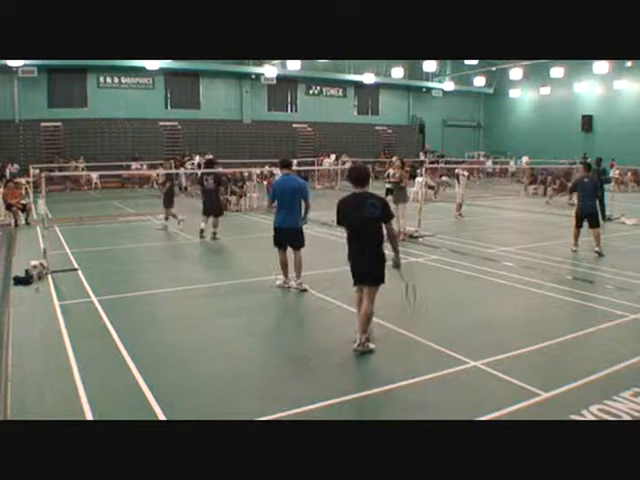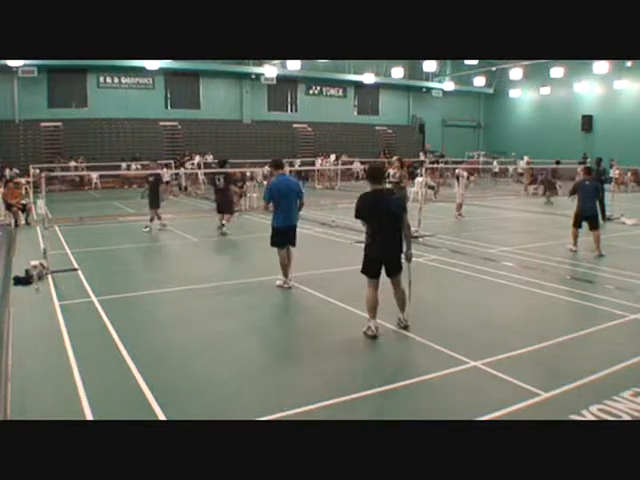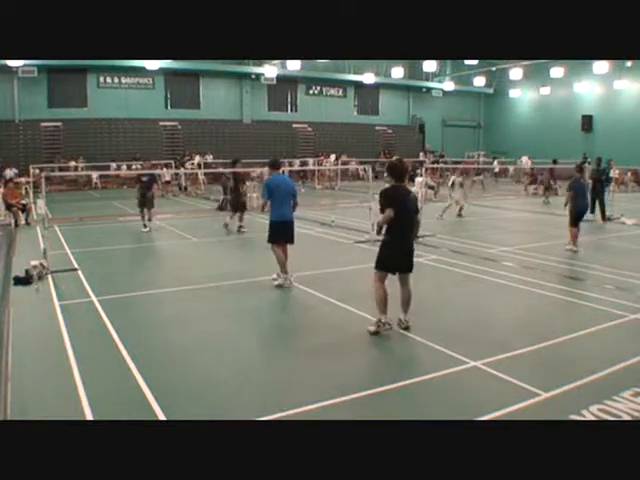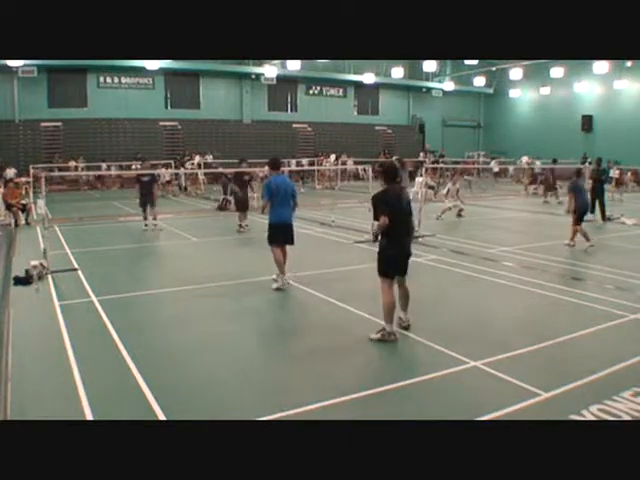
dt=0.5s
person 1, frame 1
left shoulder: (343, 203)
right shoulder: (379, 202)
left elbow: (346, 228)
right elbow: (391, 232)
right wrist: (397, 254)
left hip: (355, 255)
right hip: (374, 256)
left knee: (360, 292)
right knee: (369, 297)
left ankle: (363, 332)
right ankle: (361, 341)
person 1, frame 2
left shoulder: (364, 199)
right shoulder: (398, 198)
left elbow: (365, 223)
right elbow: (406, 226)
right wrist: (408, 248)
left hip: (373, 248)
right hip: (394, 248)
left knee: (372, 287)
right knee: (397, 284)
left ankle: (372, 325)
right ankle: (403, 318)
person 1, frame 3
left shoulder: (387, 193)
right shoulder: (411, 195)
left elbow: (389, 214)
right elbow: (417, 222)
left wrist: (379, 224)
left hip: (391, 244)
right hip: (407, 245)
left knee: (378, 281)
right knee: (405, 283)
left ankle: (383, 320)
right ankle: (404, 319)
person 1, frame 4
left shoulder: (379, 197)
right shoulder: (404, 195)
left elbow: (384, 221)
right elbow: (411, 224)
left wrist: (376, 231)
left hip: (389, 248)
right hip: (404, 246)
left knee: (387, 288)
right knee: (401, 283)
left ankle: (389, 330)
right ankle: (404, 318)
person 2, frame 1
left shoulder: (276, 184)
right shoulder: (301, 183)
left elbow: (270, 204)
right elbow: (307, 204)
right wrist: (304, 217)
left hip: (280, 223)
right hip: (295, 222)
left knee: (282, 251)
right knee: (297, 251)
left ankle: (286, 280)
right ankle: (298, 281)
person 2, frame 2
left shoulder: (272, 184)
right shoulder: (295, 182)
left elbow: (266, 206)
right elbow: (302, 202)
left wrist: (267, 202)
left hip: (279, 222)
right hip: (292, 221)
left knee: (281, 250)
right knee: (288, 248)
left ankle: (286, 280)
right ankle: (287, 275)
person 2, frame 3
left shoulder: (270, 181)
right shoulder: (290, 181)
left elbow: (265, 201)
right elbow: (295, 202)
left wrist: (262, 209)
left hip: (277, 218)
right hip: (288, 218)
left knee: (276, 246)
right knee: (283, 245)
left ankle: (286, 276)
right ankle: (282, 273)
person 2, frame 4
left shoulder: (269, 182)
right shoulder: (289, 181)
left elbow: (266, 203)
right elbow: (295, 202)
left wrist: (262, 210)
left hip: (276, 219)
right hip: (287, 219)
left knee: (275, 247)
right knee: (283, 247)
left ankle: (283, 277)
right ankle: (281, 274)
